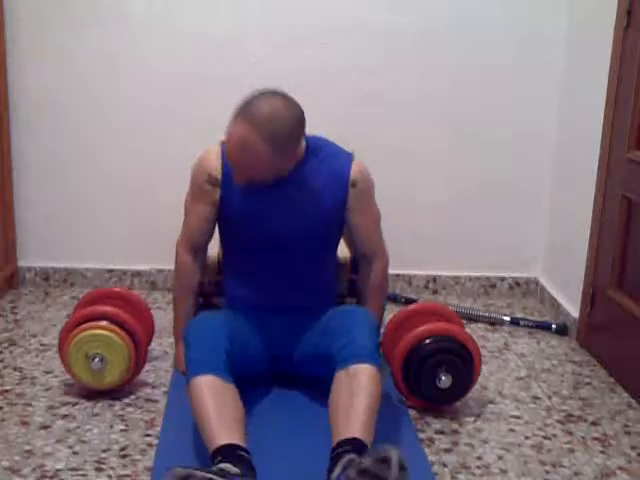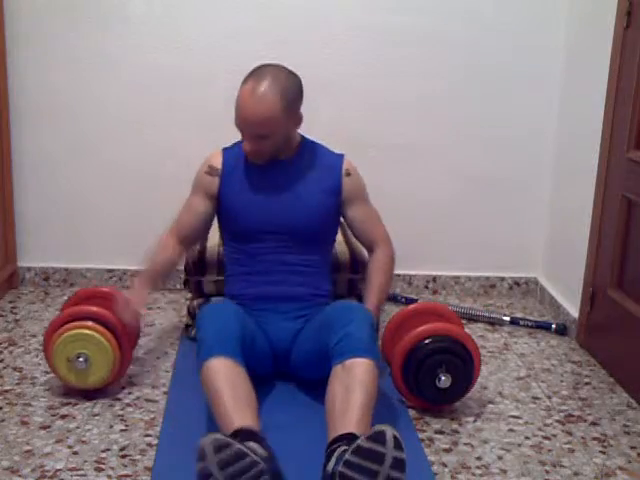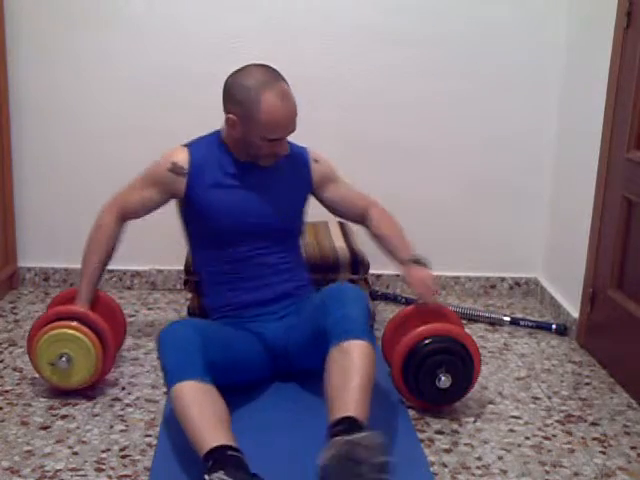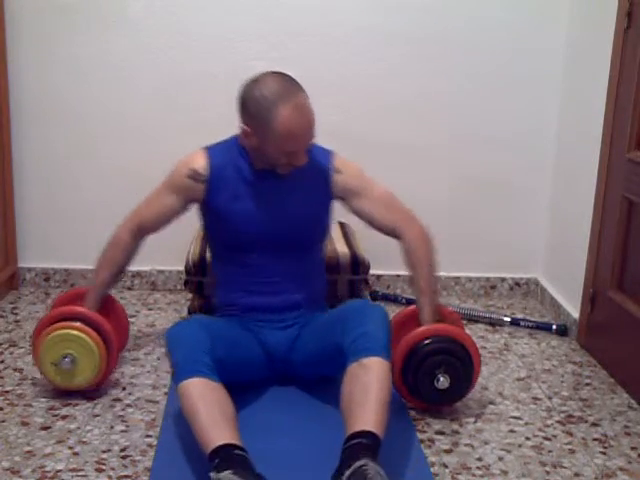
dt=0.5s
person 1, frame 1
left shoulder: (347, 174)
right shoulder: (214, 168)
left elbow: (374, 261)
right elbow: (190, 252)
left wrist: (365, 337)
right wrist: (182, 338)
left hip: (314, 329)
right hip: (245, 326)
left knee: (354, 324)
right knee: (204, 330)
person 1, frame 2
left shoulder: (338, 172)
right shoulder: (219, 168)
left elbow: (380, 247)
right elbow: (179, 238)
left wrist: (369, 319)
right wrist: (142, 283)
left hip: (312, 329)
right hip: (248, 328)
left knee: (351, 319)
right knee: (218, 315)
person 1, frame 3
left shoulder: (305, 164)
right shoulder: (185, 166)
left elbow: (367, 211)
right elbow: (114, 215)
left wrist: (410, 262)
right wrist: (84, 298)
left hip: (300, 322)
right hip: (234, 333)
left knee: (347, 298)
right knee: (177, 338)
person 1, frame 4
left shoulder: (329, 169)
right shoulder: (205, 170)
left elbow: (410, 230)
right elbow: (133, 230)
left wrist: (428, 321)
right wrist: (89, 308)
left hip: (308, 330)
right hip: (239, 334)
left knee: (368, 316)
right knee: (185, 335)
